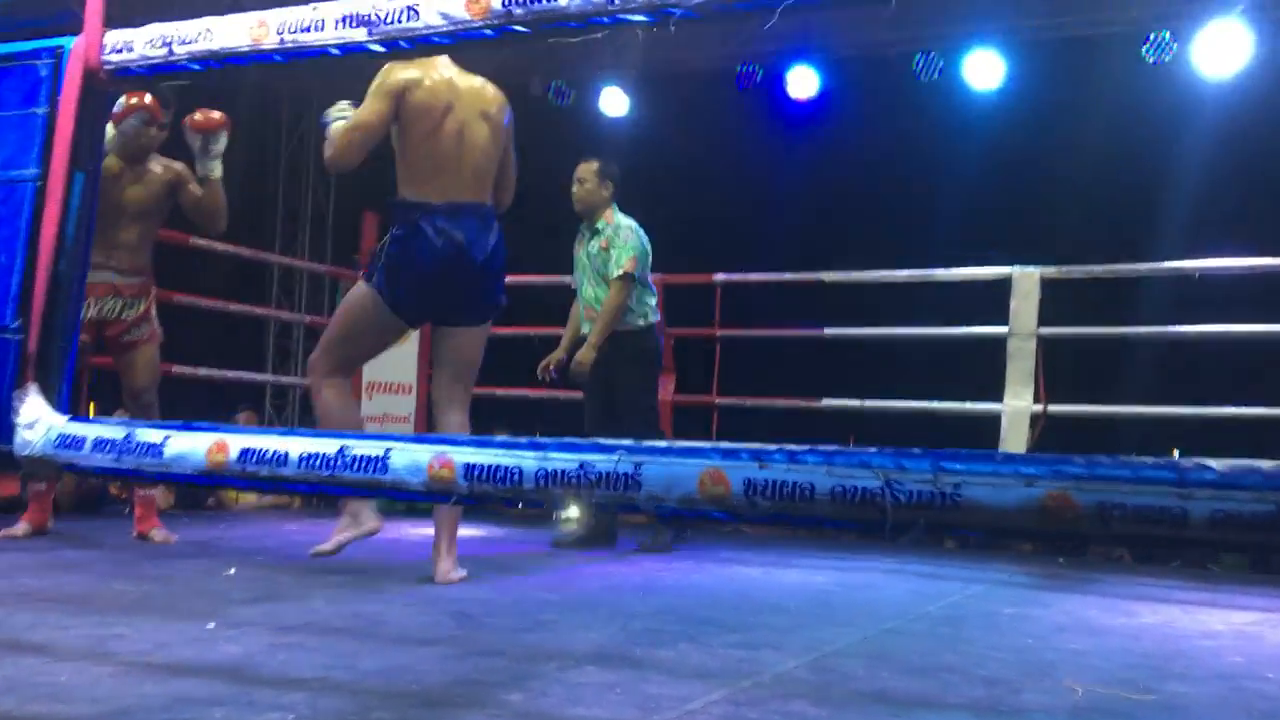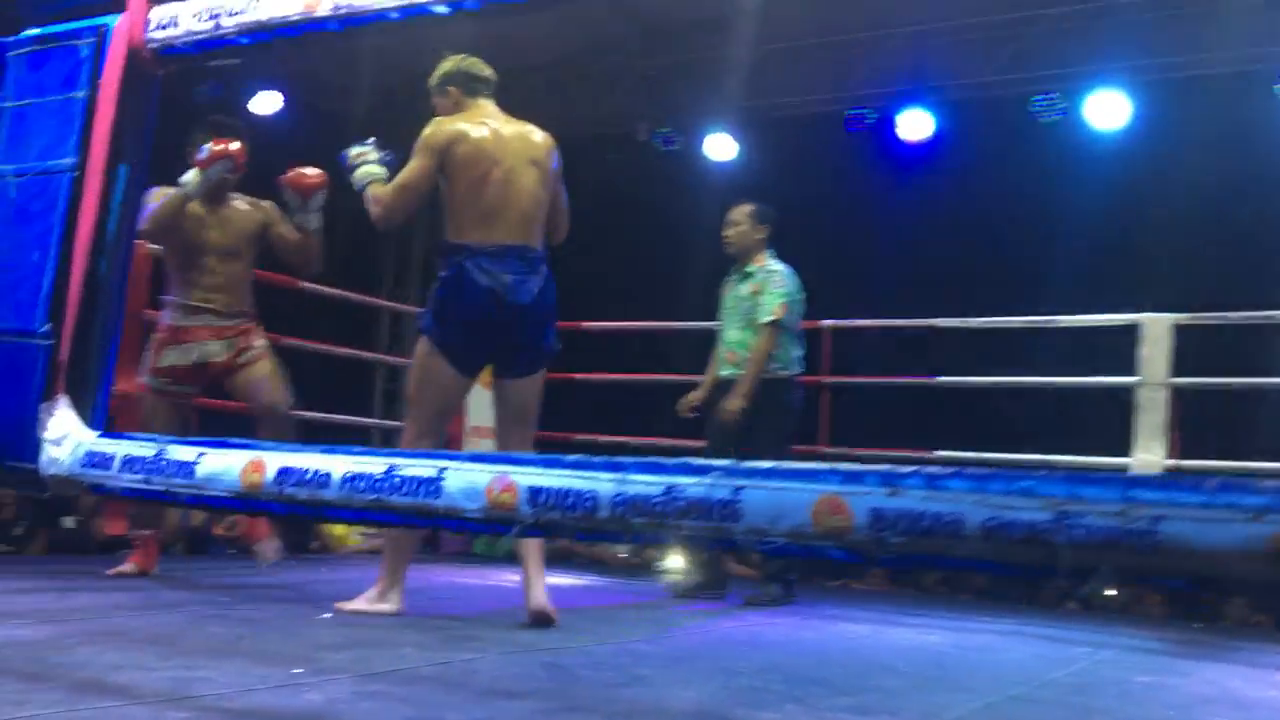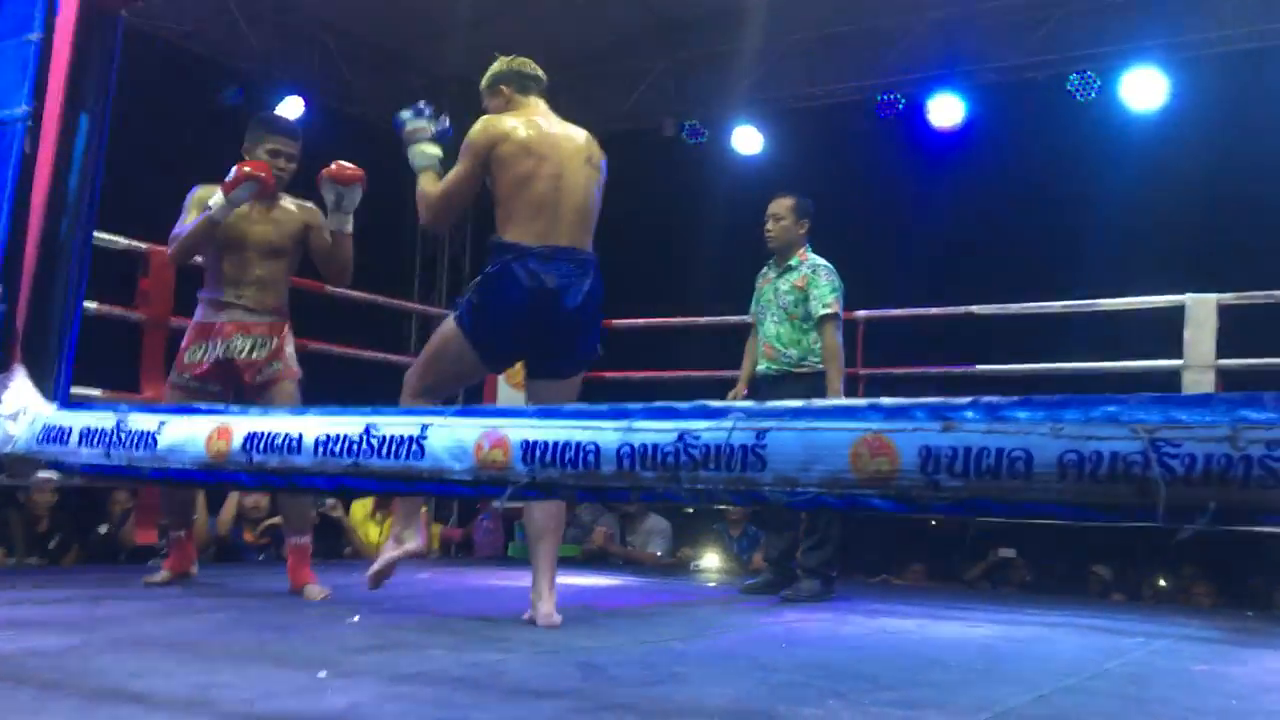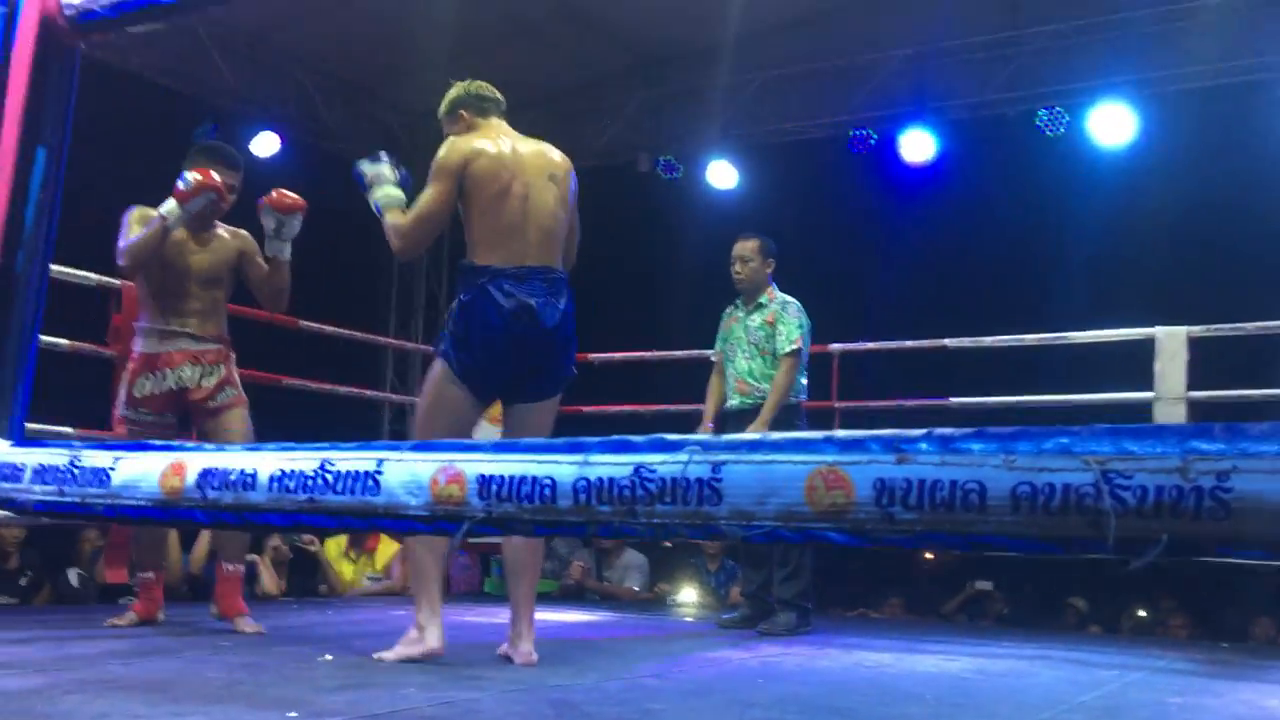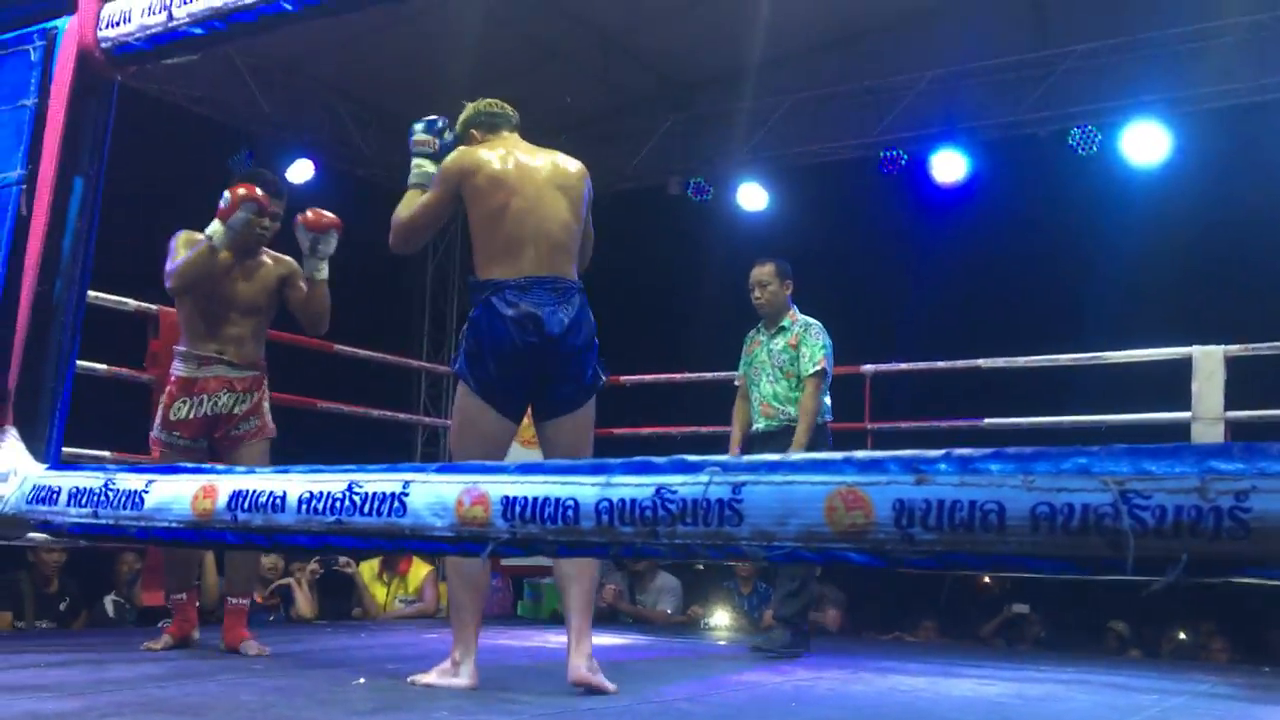
dt=0.4s
person 1, frame 1
left shoulder: (399, 77)
right shoulder: (495, 99)
left elbow: (340, 156)
left wrist: (339, 119)
left hip: (418, 243)
right hip: (481, 246)
left knee: (326, 368)
right knee: (453, 405)
left ankle: (359, 506)
right ankle: (447, 555)
person 1, frame 2
left shoulder: (448, 131)
right shoulder: (543, 143)
left elbow: (386, 212)
left wrist: (366, 168)
left hip: (470, 287)
right hip: (530, 290)
left knee: (420, 440)
right knee: (518, 449)
left ankle: (388, 587)
right ankle: (536, 585)
person 1, frame 3
left shoulder: (494, 130)
right shoulder: (591, 146)
left elbow: (433, 214)
left wrist: (422, 149)
left hip: (514, 284)
right hip: (579, 292)
left knee: (419, 387)
left ankle: (405, 528)
right ankle: (545, 597)
person 1, frame 4
left shoulder: (462, 151)
right shoulder: (560, 162)
left elbow: (406, 242)
left wrist: (383, 190)
left hip: (489, 309)
right hip: (553, 313)
left ankle: (427, 624)
right ankle: (522, 635)
person 1, frame 5
left shoulder: (466, 162)
right shoulder: (574, 171)
left elbow: (402, 239)
left wrist: (421, 165)
left hip: (501, 323)
right hip: (569, 324)
left ankle: (462, 659)
right ankle: (581, 651)
person 2, frame 1
left shoulder: (172, 173)
left elbow: (215, 223)
left wrist: (210, 162)
right wrist: (111, 133)
left hip: (134, 298)
right hip: (79, 289)
left knee: (144, 401)
left ankle: (147, 516)
right ankle: (38, 511)
person 2, frame 2
left shoulder: (259, 213)
right shoulder: (167, 196)
left elbow: (309, 265)
right elbow: (147, 228)
left wrist: (309, 217)
right wrist: (195, 182)
left hip: (238, 337)
right hip: (179, 335)
left knee: (276, 409)
left ankle: (261, 518)
right ankle: (144, 552)
person 2, frame 3
left shoulder: (304, 214)
right shoulder: (207, 197)
left elbow: (340, 275)
right elbow: (177, 251)
left wrist: (342, 217)
right wrist: (223, 204)
left hip: (268, 338)
right hip: (210, 331)
left ankle: (301, 567)
right ankle: (180, 554)
person 2, frame 4
left shoulder: (238, 241)
right shoulder: (144, 218)
left elbow: (275, 302)
right elbow: (128, 261)
left wrist: (280, 245)
right wrist: (175, 209)
left hip: (214, 366)
right hip: (154, 362)
left ankle: (231, 596)
right ankle: (148, 599)
person 2, frame 5
left shoulder: (281, 266)
right shoulder: (191, 243)
left elbow: (317, 324)
right elbow: (175, 282)
left wrist: (317, 263)
right wrist: (221, 230)
left hip: (246, 393)
right hip: (191, 386)
left ankle: (237, 626)
right ankle: (182, 620)
person 3, frame 1
left shoulder: (625, 231)
right shoulder: (583, 237)
left elbow: (620, 292)
left wrist: (590, 346)
right wrist: (563, 348)
left hip: (631, 341)
right hip: (598, 345)
left knee: (642, 431)
right knee: (599, 434)
left ankle: (667, 520)
right ankle: (599, 523)
person 3, frame 2
left shoulder: (777, 277)
right shoulder: (732, 281)
left elbow: (769, 339)
left wrist: (741, 394)
right wrist: (705, 389)
left hip: (769, 391)
right hip: (731, 393)
left ankle: (779, 579)
right ankle: (712, 571)
person 3, frame 3
left shoulder: (817, 271)
right shoulder: (765, 275)
left elbow: (830, 334)
left wrist: (835, 392)
right wrist: (742, 383)
left hip: (805, 385)
right hip: (769, 386)
left ankle: (818, 574)
right ankle: (780, 568)
person 3, frame 4
left shoulder: (786, 309)
right shoulder: (730, 315)
left elbow: (788, 370)
right elbow: (719, 372)
left wrist: (763, 423)
right wrist: (708, 423)
left hip: (775, 421)
right hip: (736, 422)
left ankle: (793, 607)
right ankle: (756, 602)
person 3, frame 5
left shoulder: (809, 331)
right shoulder: (752, 339)
left elbow: (813, 390)
right elbow: (743, 397)
left wrist: (798, 447)
right wrist: (735, 448)
left hip: (800, 441)
right hip: (763, 443)
left ankle: (791, 625)
right ankle: (785, 624)
